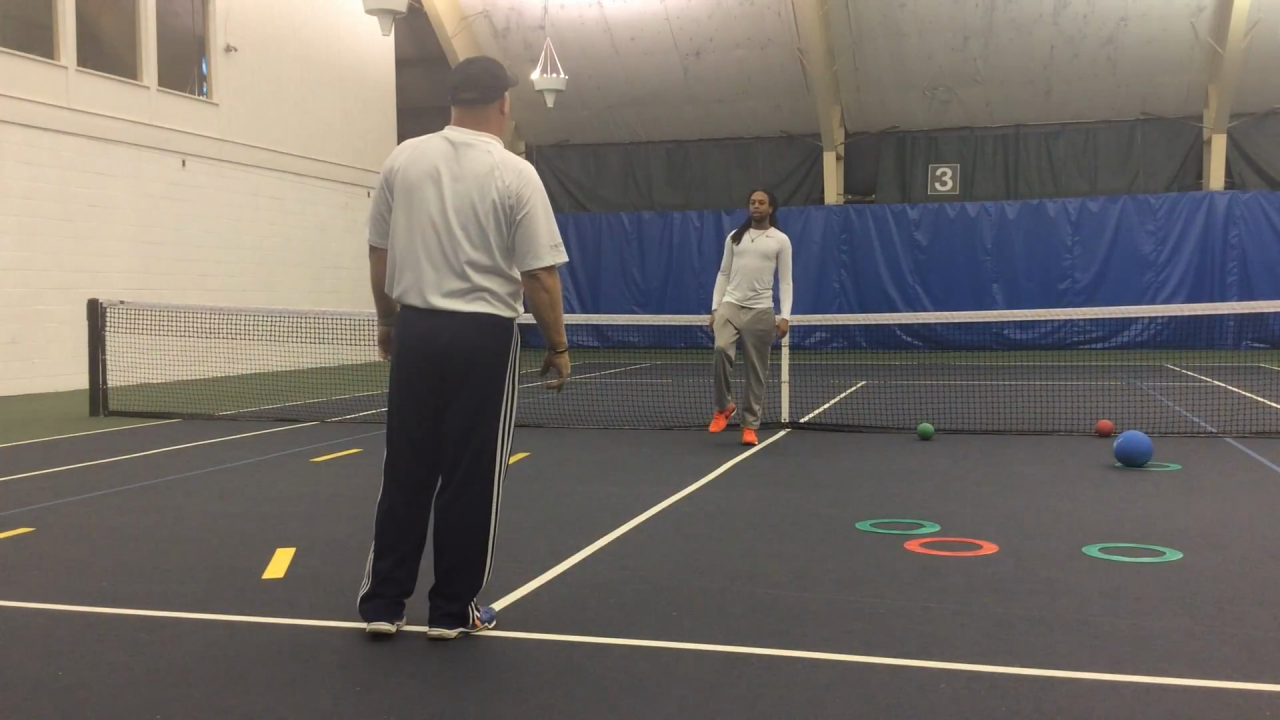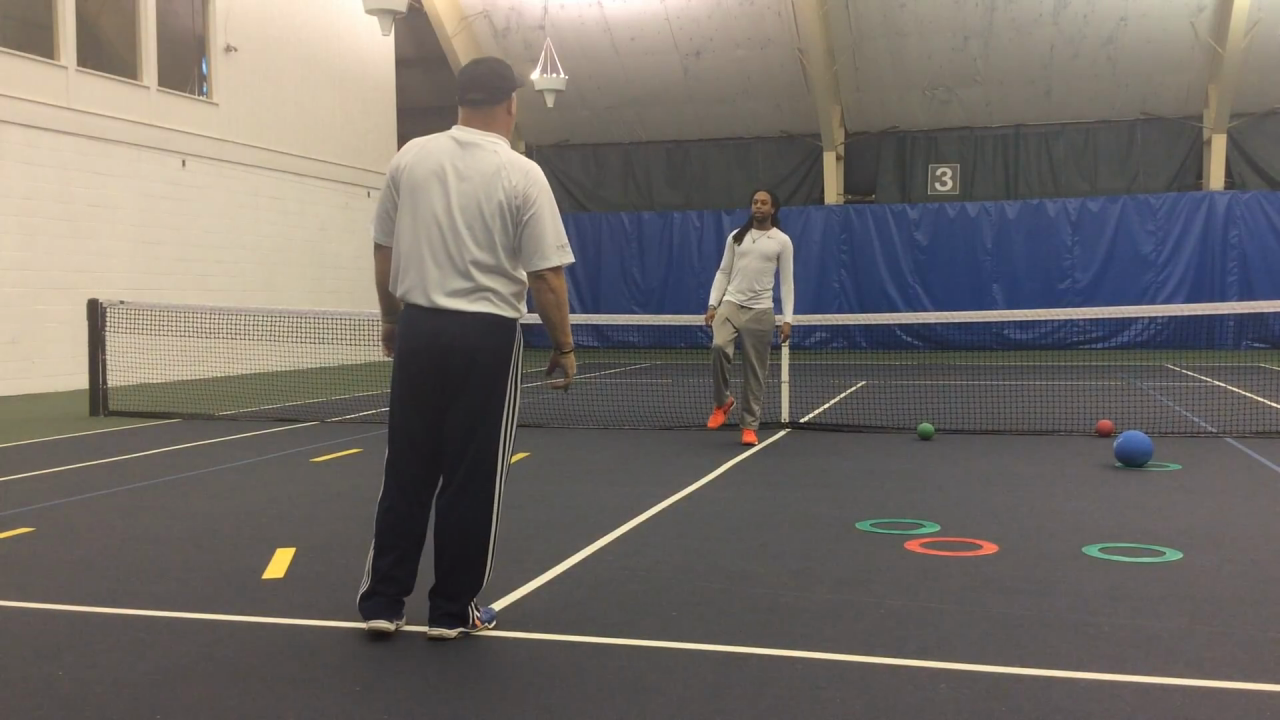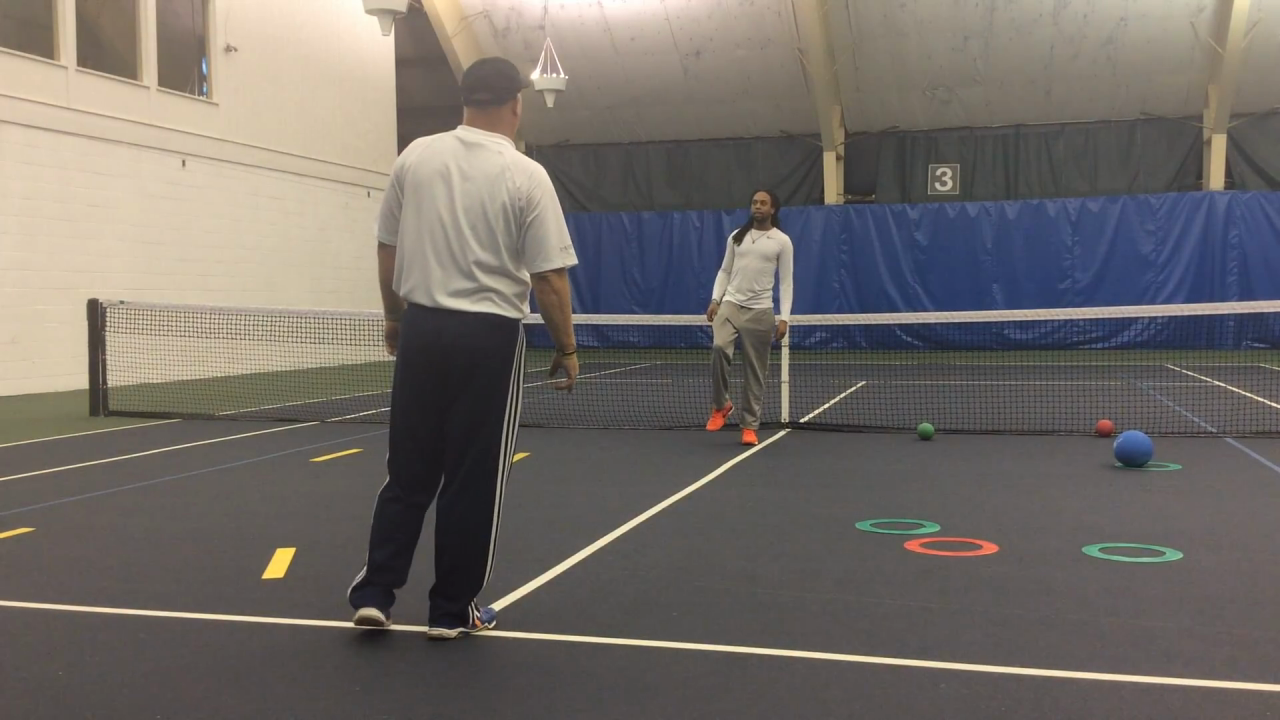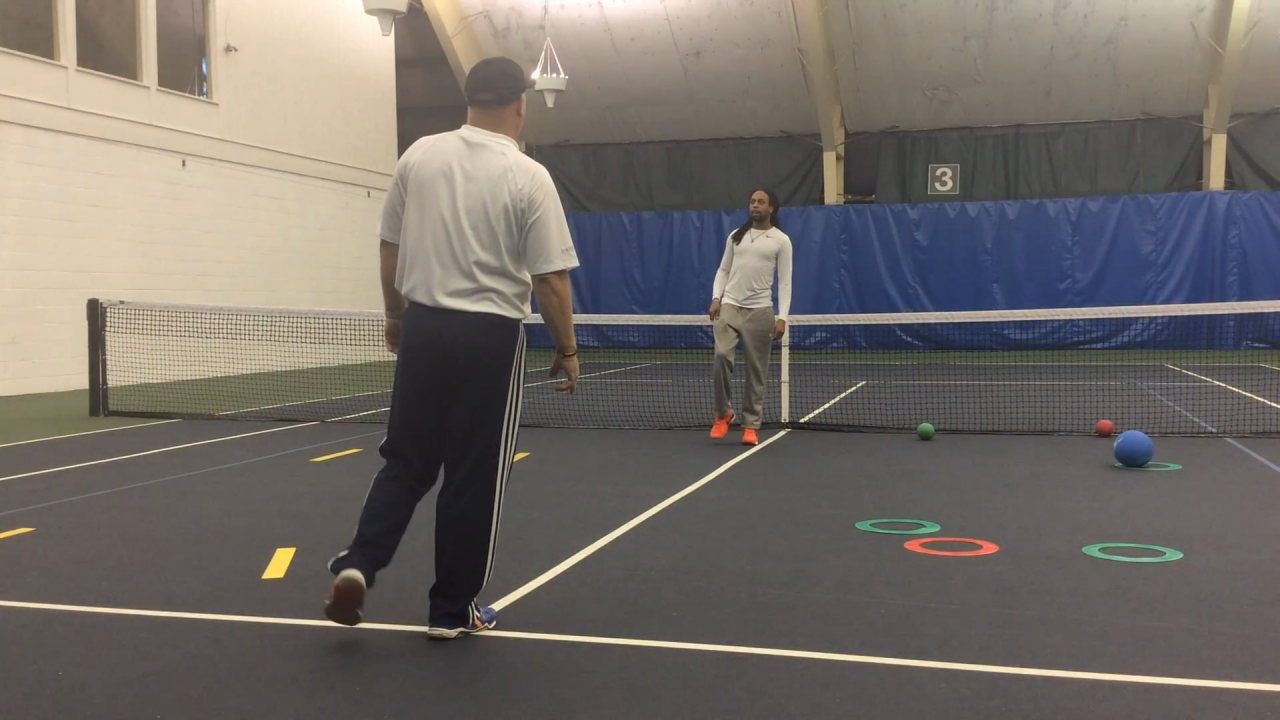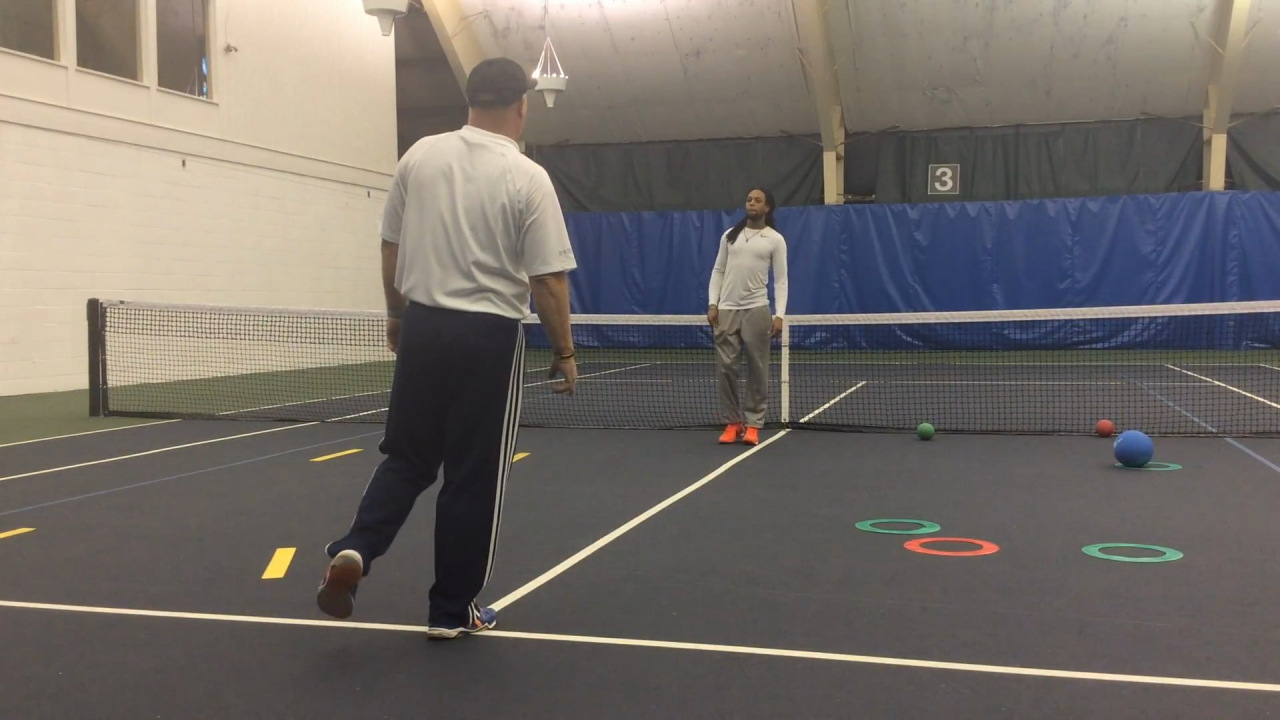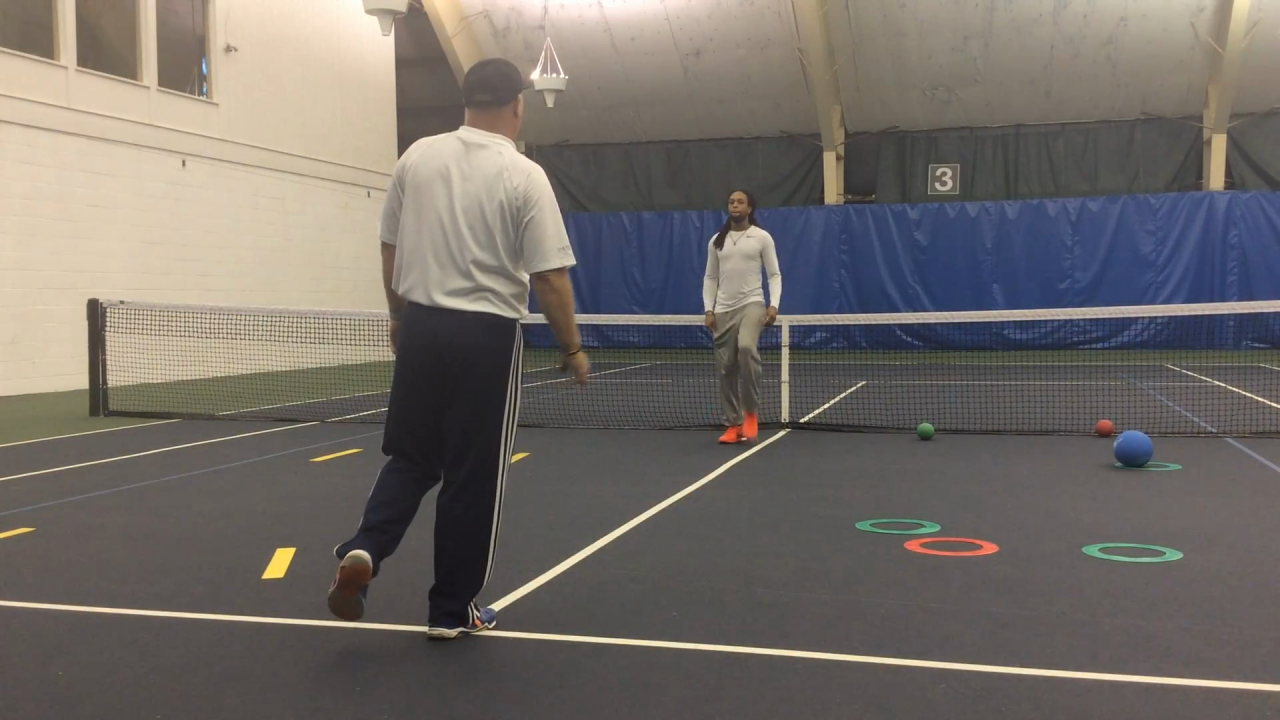
dt=0.3s
person 1, frame 1
left shoulder: (403, 158)
right shoulder: (515, 173)
left elbow: (379, 253)
right elbow: (540, 275)
left wrist: (387, 320)
right wrist: (558, 345)
left hip: (416, 330)
right hip: (484, 336)
left knee: (405, 473)
right knee: (469, 480)
left ankle: (383, 601)
right ankle: (452, 609)
person 1, frame 2
left shoulder: (409, 157)
right shoulder: (521, 174)
left elbow: (383, 251)
right elbow: (546, 275)
left wrist: (390, 319)
right wrist: (563, 346)
left hip: (418, 330)
right hip: (486, 337)
left knee: (406, 474)
right knee: (470, 480)
left ankle: (381, 600)
right ankle: (452, 610)
person 1, frame 3
left shoulder: (415, 157)
right shoulder: (526, 175)
left elbow: (387, 250)
right elbow: (549, 277)
left wrist: (394, 317)
right wrist: (566, 349)
left hip: (422, 330)
right hip: (489, 337)
left knee: (408, 473)
right knee: (472, 480)
left ankle: (374, 591)
right ankle: (452, 610)
person 1, frame 4
left shoulder: (418, 155)
right shoulder: (528, 176)
left elbow: (390, 248)
right elbow: (550, 279)
left wrist: (395, 315)
right wrist: (567, 349)
left hip: (422, 327)
right hip: (488, 336)
left knee: (405, 463)
right knee: (473, 479)
left ankle: (357, 565)
right ankle: (452, 609)
person 1, frame 5
left shoulder: (419, 155)
right shoulder: (528, 178)
left elbow: (390, 247)
right elbow: (547, 280)
left wrist: (396, 314)
right wrist: (564, 352)
left hip: (422, 327)
right hip: (488, 336)
left knee: (406, 458)
right knee: (473, 479)
left ankle: (354, 549)
right ankle: (452, 609)
person 1, frame 6
left shoulder: (416, 157)
right shoulder: (523, 175)
left elbow: (391, 249)
right elbow: (550, 277)
left wrist: (400, 316)
right wrist: (573, 349)
left hip: (423, 327)
right hip: (485, 335)
left knee: (410, 460)
right knee: (473, 478)
left ankle: (363, 552)
right ankle: (453, 610)
person 2, frame 1
left shoulder: (781, 240)
right shoulder: (735, 237)
left elbow: (785, 282)
right elbow: (723, 274)
left wrist: (785, 316)
right wrist: (715, 309)
left hip: (761, 310)
right hip: (730, 305)
left knee: (756, 370)
right knee: (721, 350)
left ankle: (750, 426)
right ankle: (724, 407)
person 2, frame 2
left shoulder: (782, 241)
right shoulder: (736, 237)
left elbow: (787, 282)
right elbow: (723, 273)
left wrist: (787, 319)
right wrist: (712, 304)
left hip: (761, 311)
right hip: (731, 304)
left knee: (755, 371)
right knee: (719, 346)
left ankle: (750, 427)
right ankle: (722, 402)
person 2, frame 3
left shoulder: (782, 241)
right shoulder: (736, 236)
left elbow: (786, 282)
right elbow: (725, 271)
left wrist: (784, 318)
right wrist: (715, 299)
left hip: (760, 311)
right hip: (731, 304)
left knee: (755, 370)
right knee: (719, 347)
left ankle: (750, 427)
right ankle: (721, 406)
person 2, frame 4
left shoulder: (781, 240)
right shoulder: (736, 236)
left elbow: (785, 281)
right elbow: (723, 270)
left wrist: (782, 317)
right wrist: (716, 298)
left hip: (760, 310)
right hip: (729, 306)
left knee: (756, 368)
right knee: (722, 357)
left ankle: (751, 426)
right ankle: (723, 415)
person 2, frame 5
left shoulder: (775, 239)
right shoulder: (730, 235)
left elbow: (781, 280)
right elbow: (718, 272)
left wrist: (779, 315)
right wrist: (712, 304)
left hip: (756, 309)
right hip: (726, 309)
left knee: (757, 368)
right knee: (726, 367)
left ankle: (752, 425)
right ankle: (734, 422)
person 2, frame 6
left shoulder: (762, 238)
right shoulder: (717, 241)
left elbow: (774, 274)
right elbow: (710, 278)
left wrist: (773, 305)
right wrist: (709, 310)
left hip: (752, 303)
right hip: (723, 310)
left knee: (747, 350)
right knee: (725, 369)
left ankle: (750, 415)
right ankle: (735, 424)
